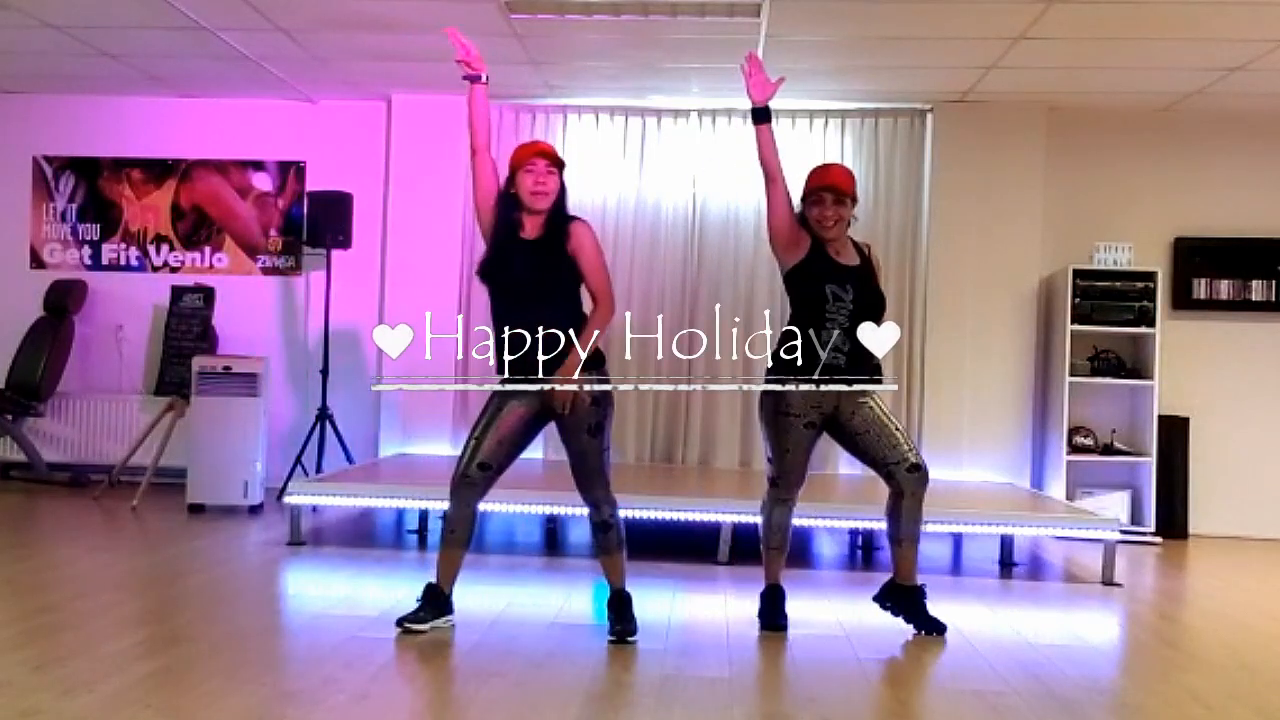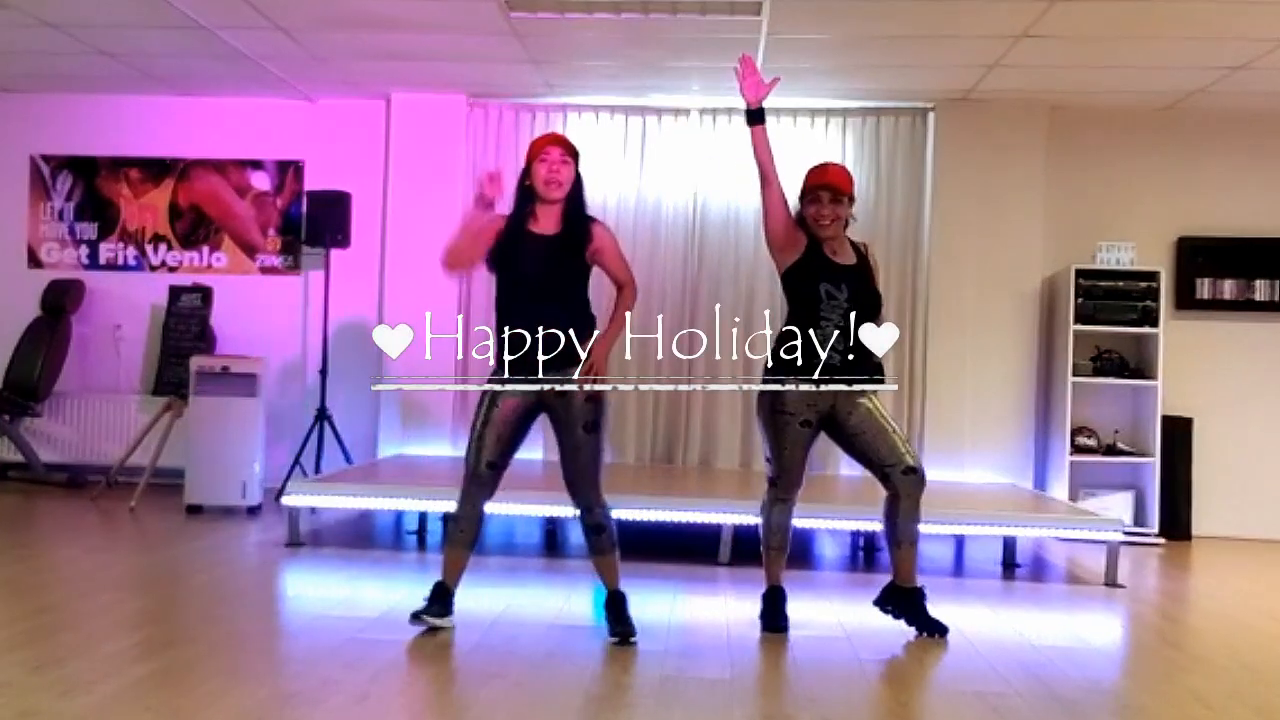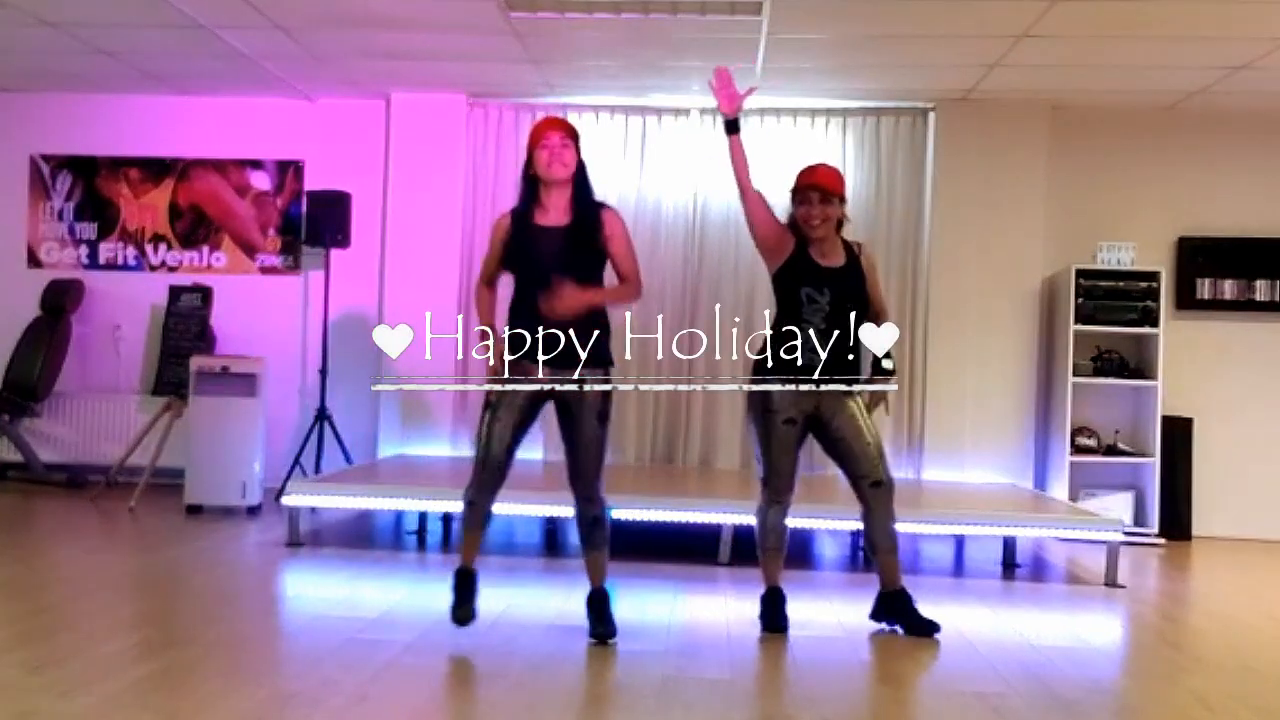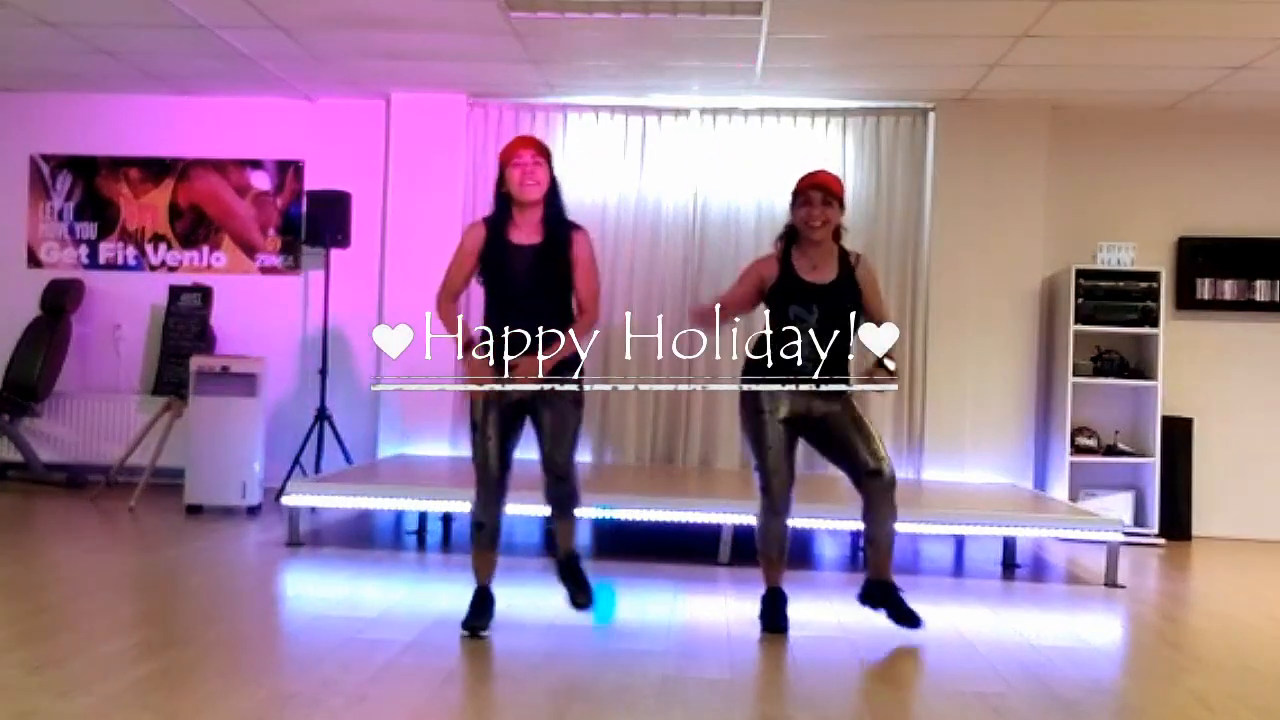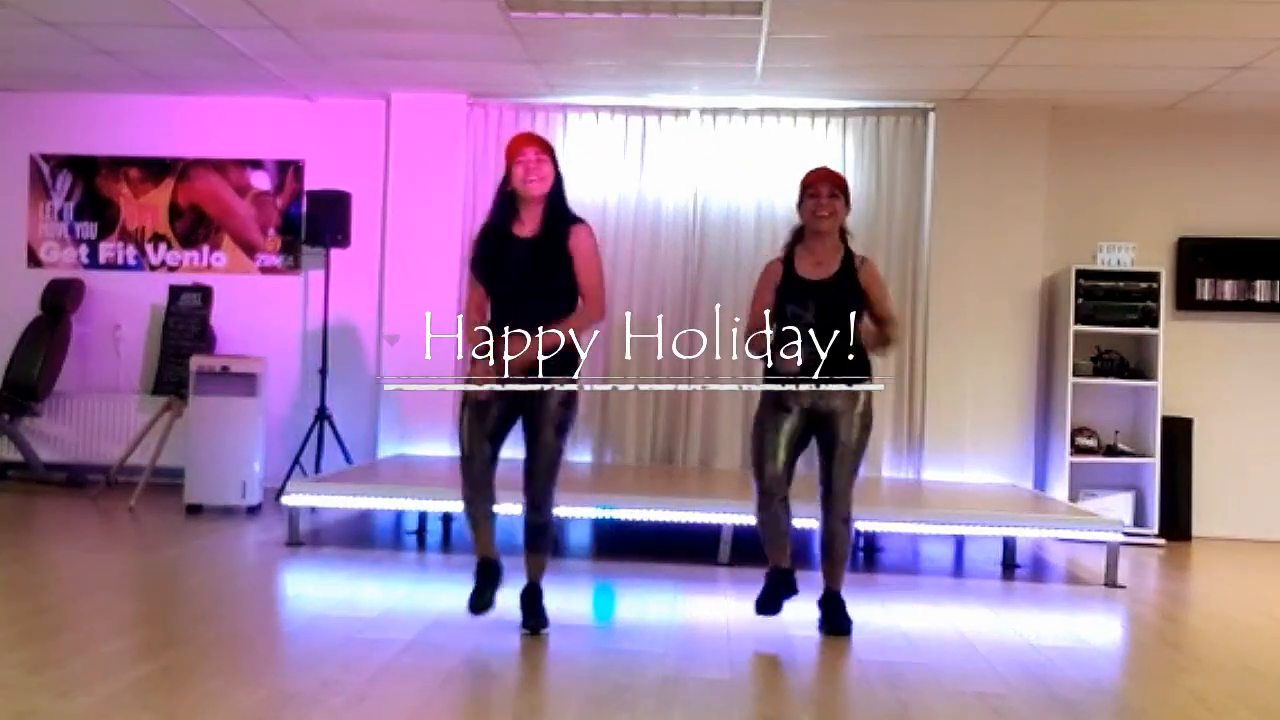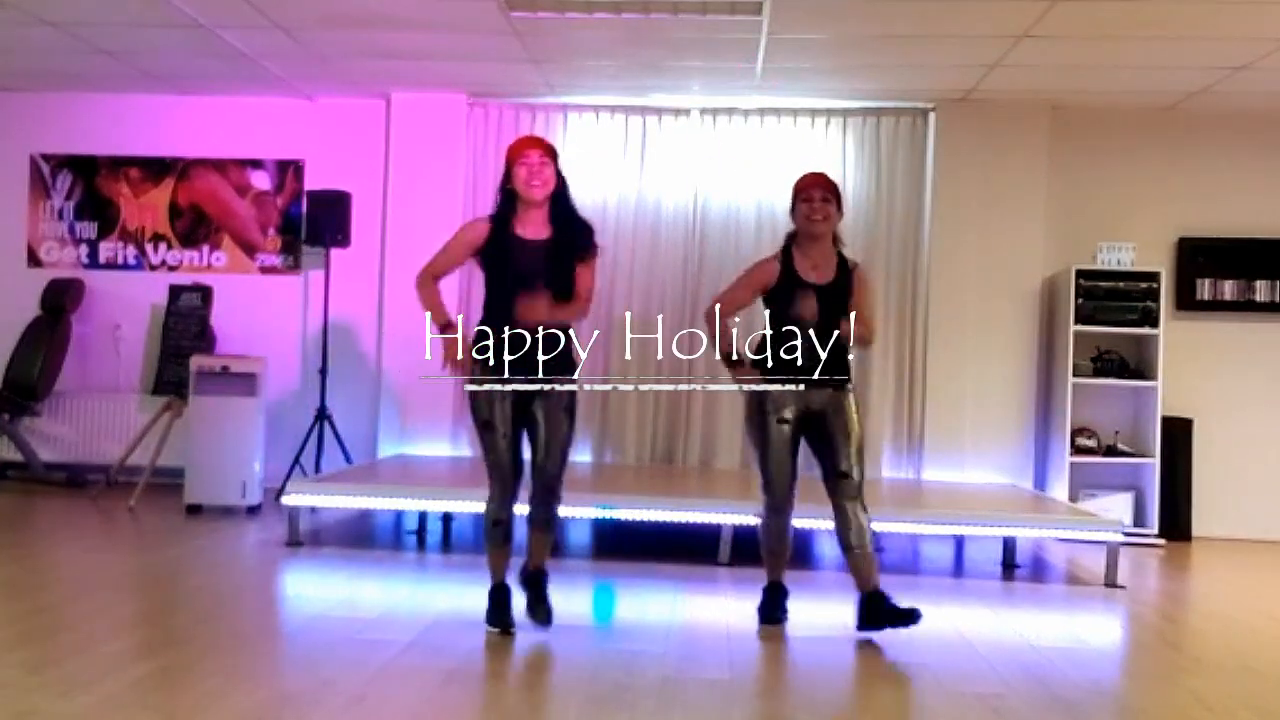
dt=0.4s
person 1, frame 1
left shoulder: (574, 233)
right shoulder: (498, 229)
left elbow: (605, 304)
right elbow: (477, 153)
left wrist: (578, 361)
right wrist: (477, 82)
left hip: (578, 381)
right hip: (519, 385)
left knee: (596, 494)
right knee: (466, 484)
left ankle: (619, 601)
right ankle: (439, 599)
person 1, frame 2
left shoulder: (592, 233)
right shoulder: (505, 229)
left elbow: (627, 290)
right elbow: (453, 263)
left wrist: (604, 342)
right wrist: (482, 207)
left hip: (574, 377)
right hip: (513, 376)
left knee: (587, 493)
right knee: (476, 483)
left ankle: (615, 599)
right ankle: (443, 595)
person 1, frame 3
left shoulder: (603, 219)
right shoulder: (511, 221)
left elbow: (632, 286)
right elbow: (485, 281)
left wrist: (588, 296)
right wrist: (488, 331)
left hip: (585, 363)
right hip: (521, 361)
left knee: (587, 485)
right knee: (488, 470)
left ankle: (598, 599)
right ankle: (467, 576)
person 1, frame 4
left shoulder: (572, 238)
right shoulder: (480, 235)
left elbow: (589, 309)
right elbow: (447, 301)
left wrist: (555, 356)
right wrist: (476, 347)
left hip: (553, 373)
right hip: (496, 374)
left knee: (559, 472)
right knee: (490, 485)
left ankle: (567, 555)
right ankle: (482, 595)
person 1, frame 5
left shoulder: (575, 233)
right shoulder: (492, 233)
left elbow: (595, 309)
right elbow: (475, 299)
left wrist: (542, 339)
right wrist: (476, 347)
left hip: (553, 373)
right hip: (494, 372)
left knee: (540, 491)
right knee: (475, 474)
left ankle: (534, 592)
right ankle: (487, 563)
person 1, frame 6
left shoulder: (577, 235)
right shoulder: (483, 230)
left elbow: (583, 302)
right elbow: (427, 280)
left wrist: (555, 313)
right wrist: (449, 332)
left hip: (553, 369)
right hip: (495, 370)
left knee: (549, 478)
right knee: (501, 483)
left ankle: (536, 572)
right ankle: (498, 588)
person 2, frame 1
left shoulder: (866, 257)
right shoulder: (796, 248)
right elbow: (773, 178)
left wrist: (871, 371)
right wrist: (760, 111)
left hip: (854, 392)
right hip: (796, 388)
left knee: (911, 474)
right knee: (784, 488)
left ankle: (903, 588)
right ankle: (772, 592)
person 2, frame 2
left shoulder: (864, 256)
right shoulder: (792, 246)
right elbow: (768, 179)
left wrist: (871, 373)
right wrist: (755, 111)
left hip: (851, 390)
right hip: (793, 387)
left knee: (907, 477)
right knee: (783, 489)
left ankle: (903, 591)
right ankle: (774, 595)
person 2, frame 3
left shoulder: (859, 257)
right shoulder: (782, 244)
left elbow: (879, 315)
right elbow: (744, 191)
left wrist: (880, 368)
right wrist: (731, 121)
left hip: (837, 391)
right hip: (779, 387)
left knee: (877, 488)
right knee: (777, 492)
left ankle: (893, 598)
right ankle: (773, 595)
person 2, frame 4
left shoulder: (856, 268)
right shoulder: (769, 267)
left elbow: (879, 321)
right elbow: (726, 311)
left wrist: (885, 361)
right wrist: (706, 315)
left hip: (829, 395)
right hip: (771, 391)
left knee: (880, 477)
right knee: (776, 497)
left ankle: (881, 584)
right ankle: (773, 597)
person 2, frame 5
left shoulder: (861, 268)
right shoulder: (778, 268)
left elbow: (890, 328)
right elbow: (753, 327)
left wrist: (873, 336)
right wrist: (775, 353)
left hip: (846, 391)
right hip: (787, 387)
left knee: (836, 497)
right knee: (770, 482)
left ankle: (833, 598)
right ankle: (779, 573)
person 2, frame 6
left shoulder: (852, 275)
right shoulder: (772, 268)
left elbow: (864, 336)
right elbow: (717, 311)
left wrist: (826, 322)
right wrist: (732, 360)
left hip: (832, 392)
right hip: (774, 390)
left knee: (848, 490)
right knee: (778, 497)
left ankle: (872, 601)
right ankle: (774, 590)
